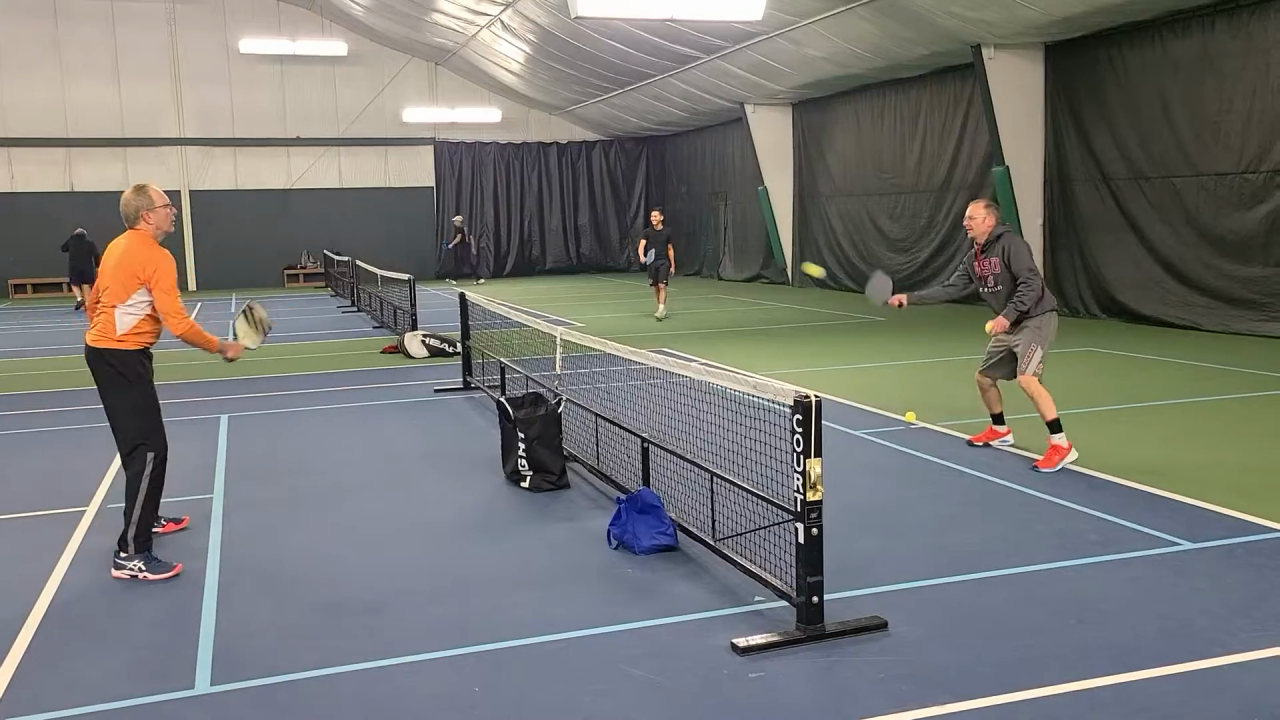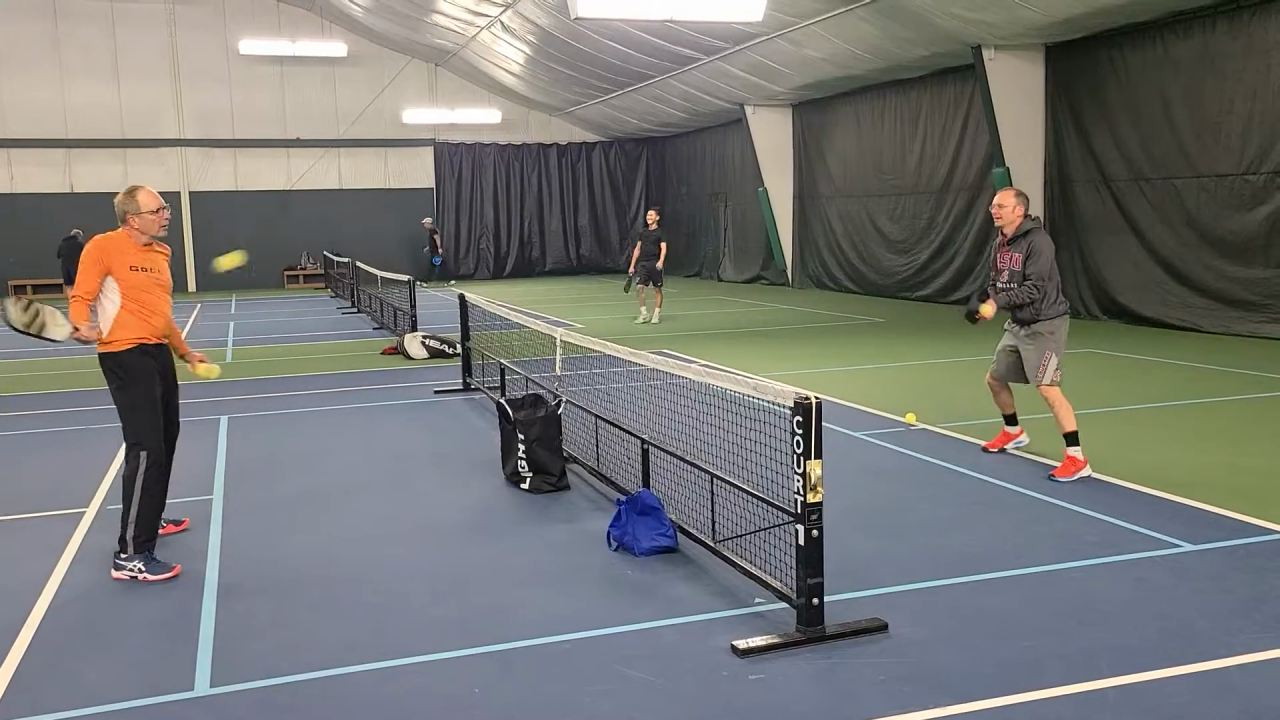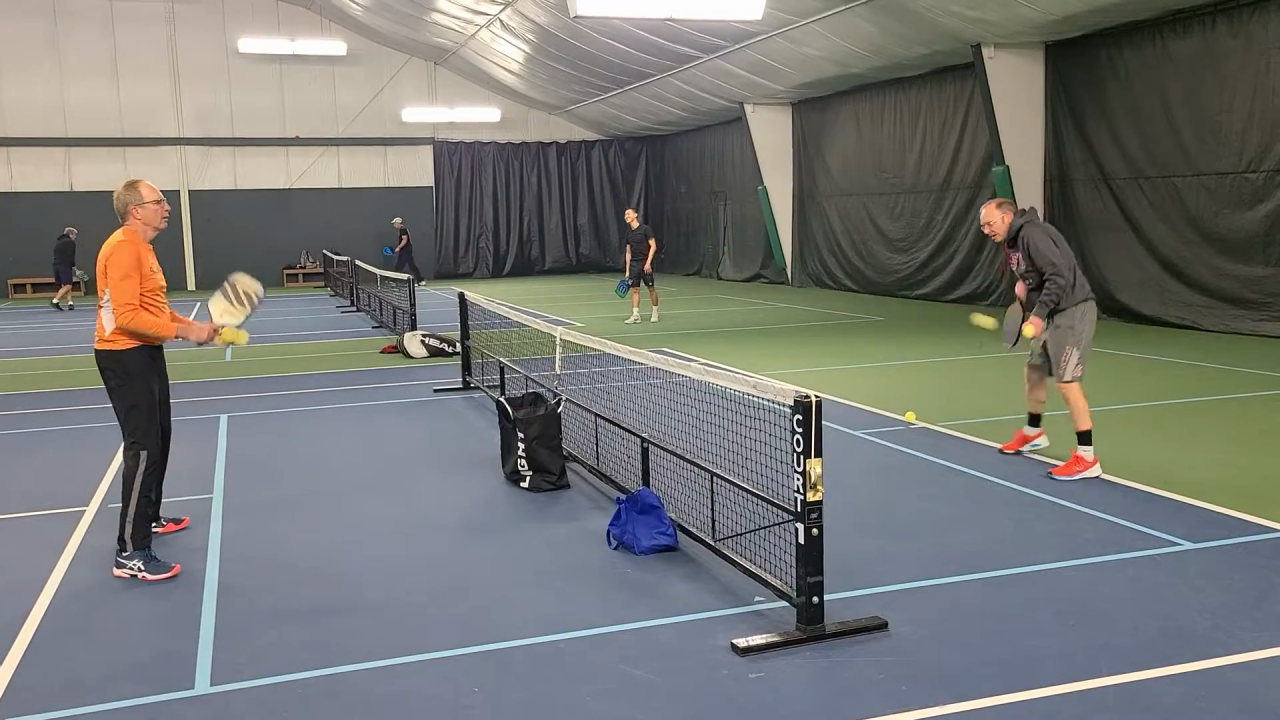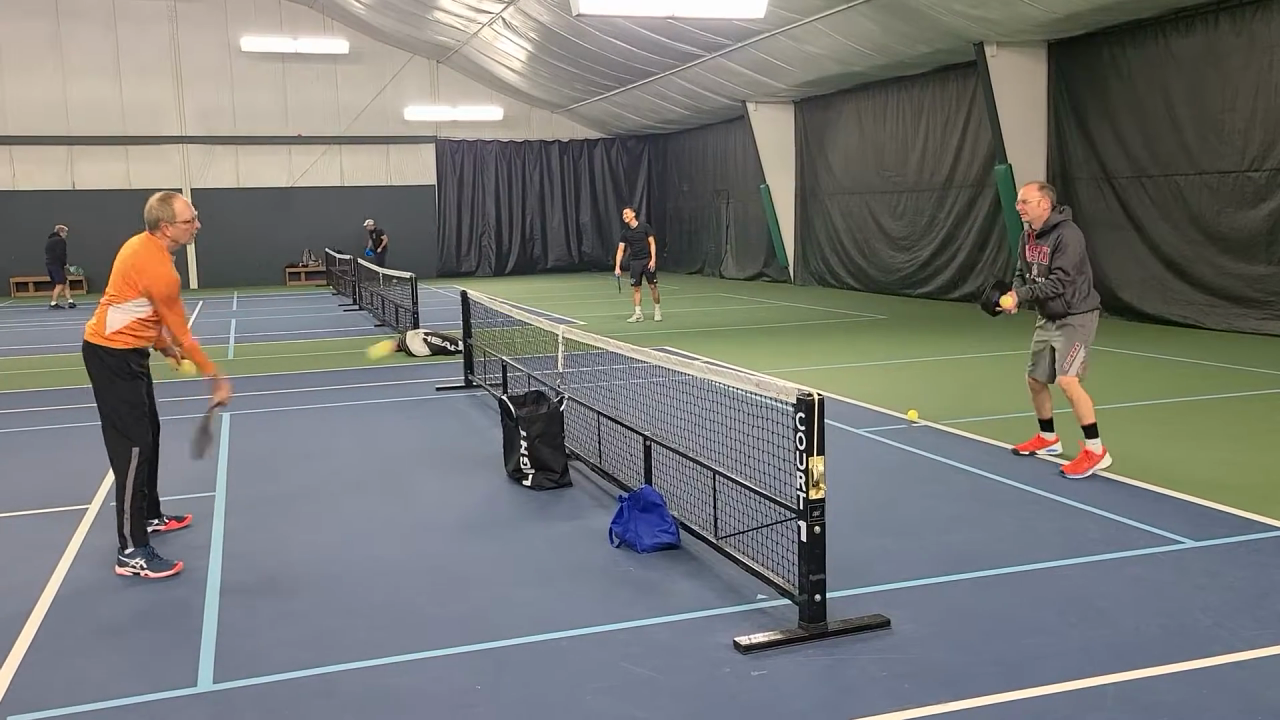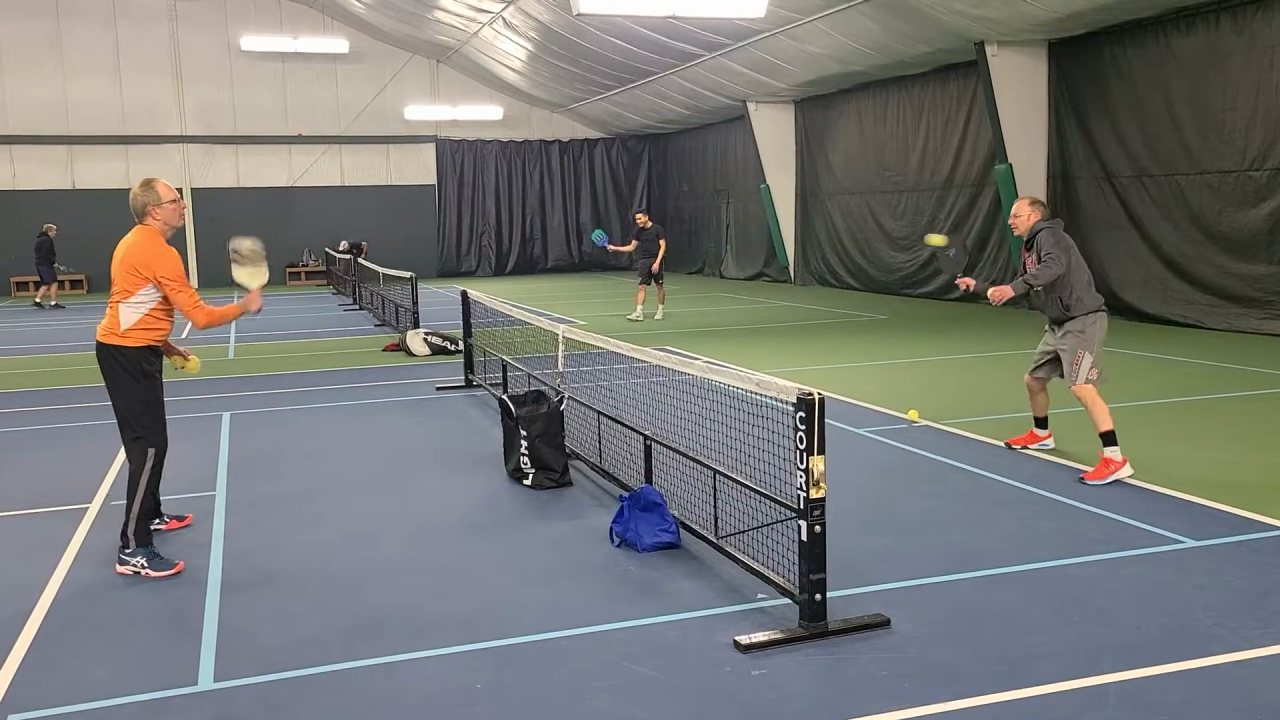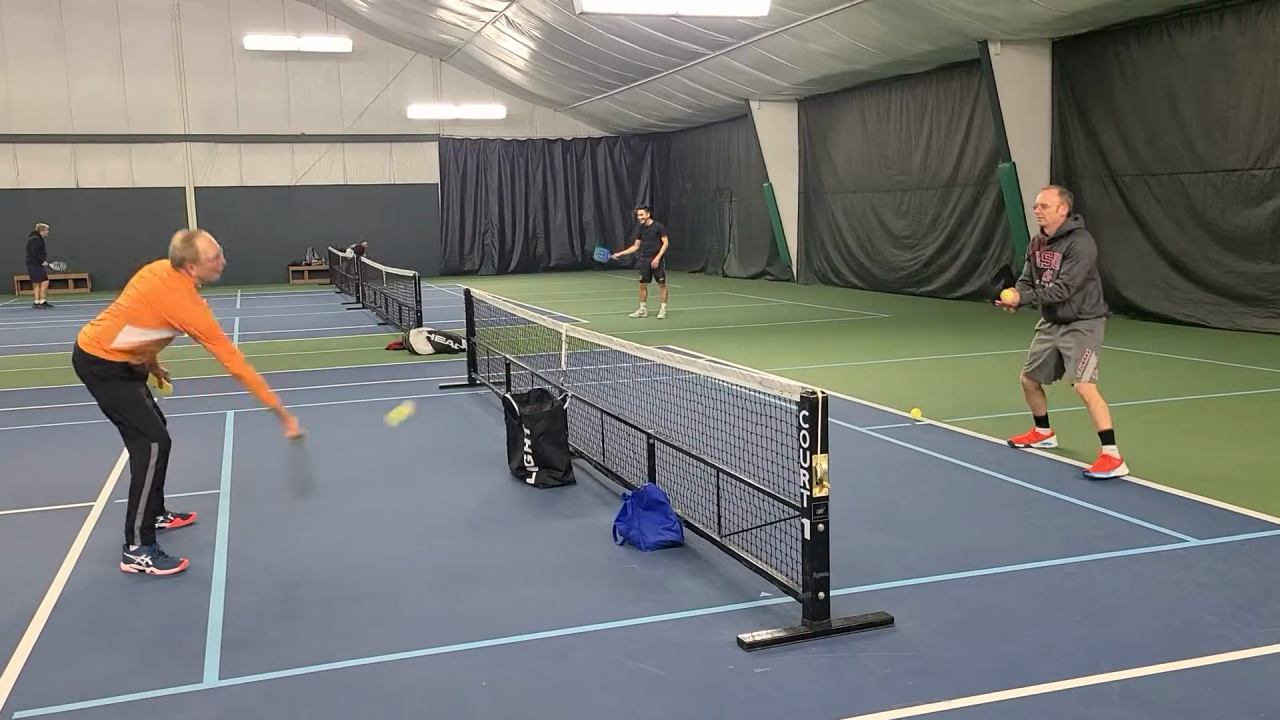
dt=0.5s
person 1, frame 1
left shoulder: (119, 246)
right shoulder: (156, 257)
left elbow: (94, 303)
right elbow: (177, 324)
right wrist: (221, 348)
left hip: (105, 350)
right hip: (120, 356)
left knee: (138, 444)
right knee: (149, 449)
left ankle: (146, 517)
right ankle: (130, 555)
person 1, frame 2
left shoulder: (161, 252)
right shoulder: (104, 246)
right elbow: (80, 299)
left wrist: (186, 351)
right wrist: (84, 325)
left hip: (158, 352)
right hip: (125, 356)
left knee: (165, 438)
right knee: (146, 449)
left ankle: (150, 519)
right ankle: (131, 555)
person 1, frame 3
left shoulder: (142, 247)
right shoulder: (125, 247)
left elbow: (156, 311)
right elbow: (128, 317)
left wrist: (199, 329)
right wrist: (186, 332)
left hip: (145, 353)
right hip: (124, 355)
left knee: (159, 438)
right knee: (143, 447)
left ankle: (149, 517)
right ankle: (130, 553)
person 1, frame 4
left shoulder: (141, 244)
right shoulder: (159, 270)
right elbow: (182, 334)
left wrist: (164, 343)
right wrist: (217, 378)
left hip: (125, 350)
right hip: (112, 354)
left knee: (148, 433)
right knee: (133, 445)
left ankle: (149, 516)
right ankle: (133, 552)
person 1, frame 5
left shoulder: (136, 241)
right shoulder: (160, 253)
right elbow: (198, 315)
left wrist: (165, 344)
right wrist: (243, 307)
left hip: (128, 349)
right hip: (130, 354)
left knee: (149, 440)
right knee: (150, 447)
left ankle: (149, 514)
right ankle: (133, 551)
person 1, frame 6
left shoulder: (162, 271)
right shoulder: (189, 306)
right elbow: (236, 364)
left wrist: (150, 363)
right wrist: (282, 413)
left hip: (105, 354)
right hip: (98, 361)
left knee: (153, 428)
right knee: (152, 442)
left ankle: (152, 511)
right ankle: (137, 549)
person 2, frame 1
left shoulder: (1010, 244)
right shoulder: (973, 257)
left elbow: (1031, 283)
right elbow: (951, 289)
left wrist: (1008, 315)
right wrist: (909, 298)
left hip: (1036, 320)
right hip: (1008, 325)
left knee: (1028, 380)
right knee: (984, 378)
left ankle: (1061, 445)
right ankle: (1000, 430)
person 2, frame 2
left shoulder: (1038, 241)
right shoulder: (999, 244)
left elbow: (1034, 289)
right elbow: (994, 283)
left wrist: (997, 303)
right wrist: (987, 304)
left hip: (1046, 325)
right hip: (1017, 325)
left knee: (1048, 389)
right knee: (995, 379)
left ankle: (1077, 458)
right ankle: (1013, 432)
person 2, frame 3
left shoulder: (1031, 235)
right shoulder: (1014, 241)
left elbow: (1060, 276)
left wrist: (1040, 314)
right wrist: (1025, 285)
left hip: (1074, 311)
right hip: (1054, 315)
left knee: (1068, 385)
right knee: (1034, 373)
left ankle: (1087, 457)
right ankle: (1032, 433)
person 2, frame 4
left shoulder: (1067, 234)
right shoulder: (1028, 236)
left elbow: (1060, 282)
right elbow: (1023, 274)
left wrist: (1021, 295)
right wrist: (1014, 294)
left hip: (1076, 318)
right hip: (1048, 319)
left knee: (1067, 382)
right knee: (1035, 381)
left ankle: (1095, 450)
right ankle: (1048, 438)
person 2, frame 5
left shoulder: (1048, 235)
right shoulder: (1030, 247)
left elbow: (1054, 267)
right elbow: (1021, 290)
left wrist: (1014, 288)
right wrist: (980, 286)
left hip: (1083, 321)
right hip: (1060, 324)
left knee: (1082, 388)
right knee: (1034, 378)
left ankle: (1115, 459)
right ankle: (1041, 434)
person 2, frame 6
left shoulder: (1080, 242)
right shoulder: (1037, 243)
left elbow: (1065, 288)
right elbow: (1027, 280)
left wrist: (1022, 298)
right wrist: (1014, 299)
left hip: (1083, 324)
right hip: (1051, 323)
left knee: (1085, 387)
right knee: (1029, 380)
left ankle: (1112, 457)
right ankle: (1043, 432)
